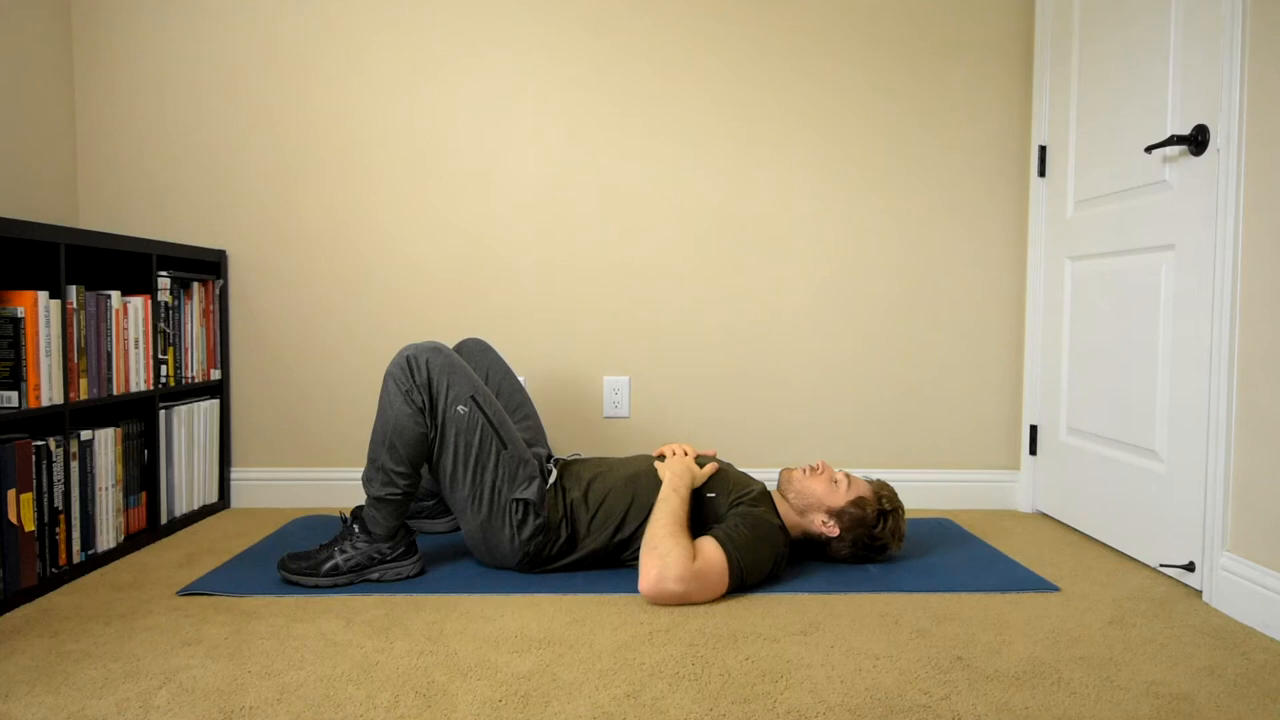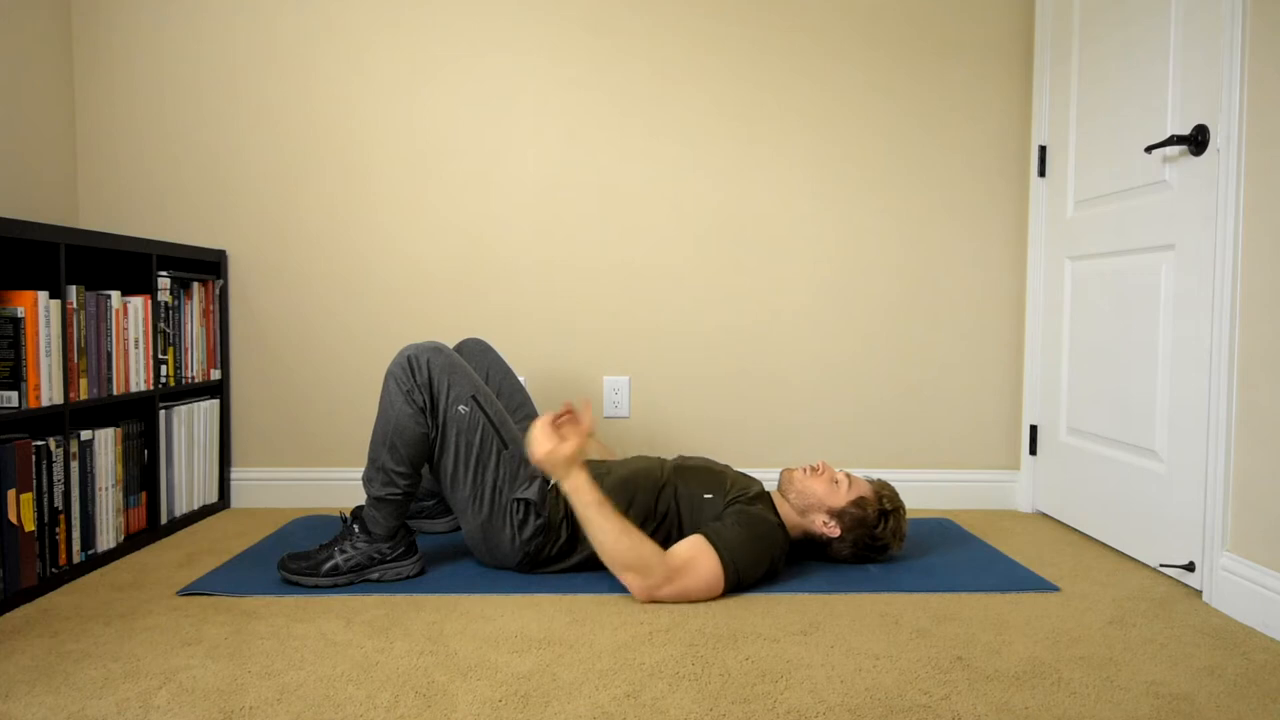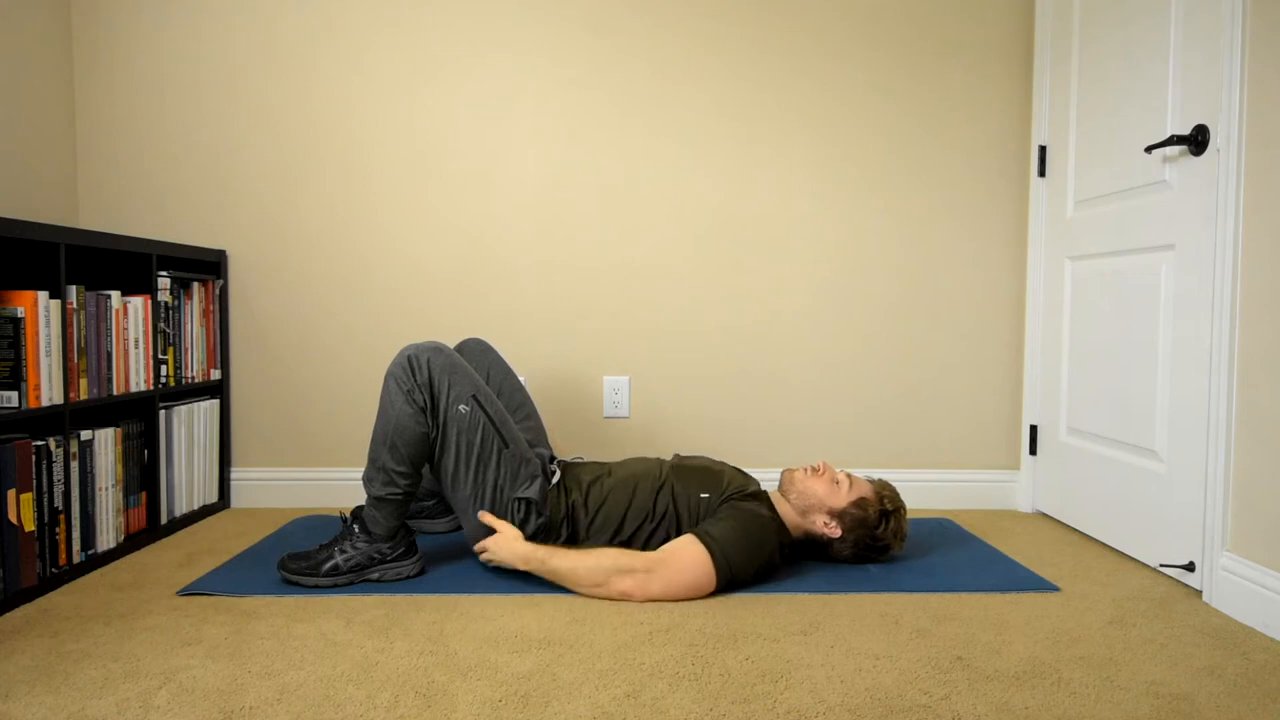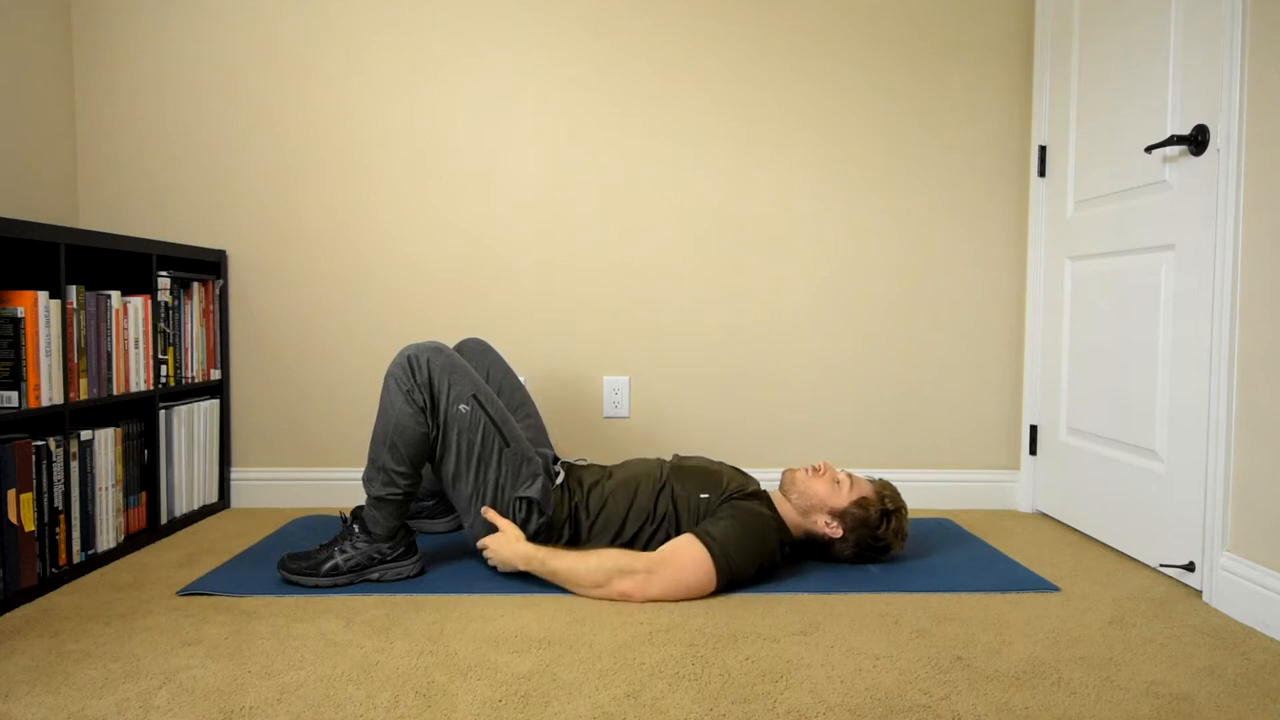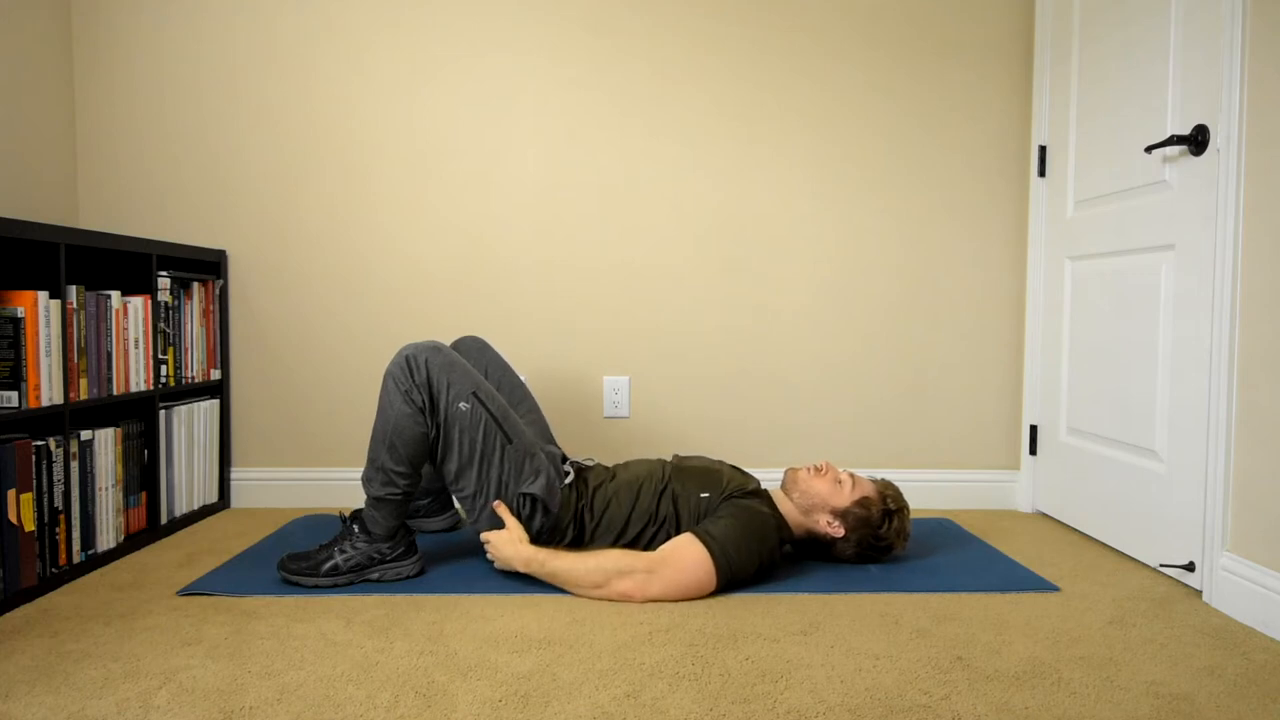
dt=0.5s
person 1, frame 1
left shoulder: (761, 538)
right shoulder: (755, 505)
left elbow: (662, 581)
left wrist: (677, 480)
right wrist: (680, 461)
left hip: (524, 520)
right hip: (552, 482)
left knee: (421, 363)
right knee: (470, 353)
left ankle: (379, 542)
right ankle: (429, 502)
person 1, frame 2
left shoulder: (758, 537)
right shoulder: (754, 505)
left elbow: (650, 578)
left wrist: (570, 471)
right wrist: (588, 449)
left hip: (525, 520)
right hip: (549, 493)
left knee: (423, 363)
right knee: (471, 351)
left ankle: (379, 541)
right ankle: (426, 500)
person 1, frame 3
left shoulder: (754, 536)
right shoulder: (750, 503)
left elbow: (640, 579)
left wrist: (523, 554)
left hip: (529, 513)
right hip: (555, 484)
left knee: (423, 365)
right knee: (471, 352)
left ankle: (378, 543)
right ankle: (428, 503)
person 1, frame 4
left shoulder: (752, 536)
right shoulder: (750, 503)
left elbow: (640, 578)
left wrist: (525, 555)
left hip: (532, 511)
right hip: (558, 481)
left knee: (422, 365)
right knee: (471, 352)
left ankle: (379, 542)
right ankle: (429, 500)
person 1, frame 5
left shoulder: (753, 533)
right shoulder: (750, 502)
left elbow: (641, 579)
left wrist: (525, 557)
left hip: (536, 509)
right hip: (564, 480)
left knee: (420, 364)
right knee: (467, 350)
left ankle: (378, 543)
right ankle: (429, 502)
